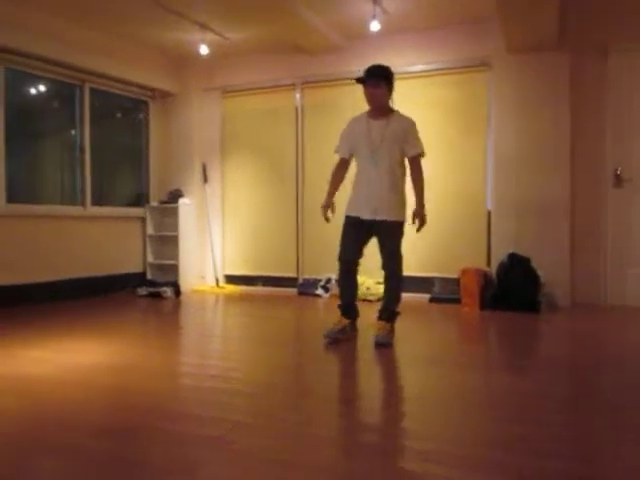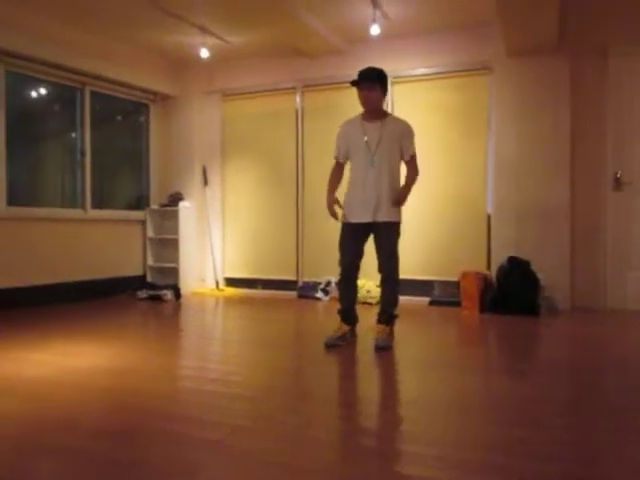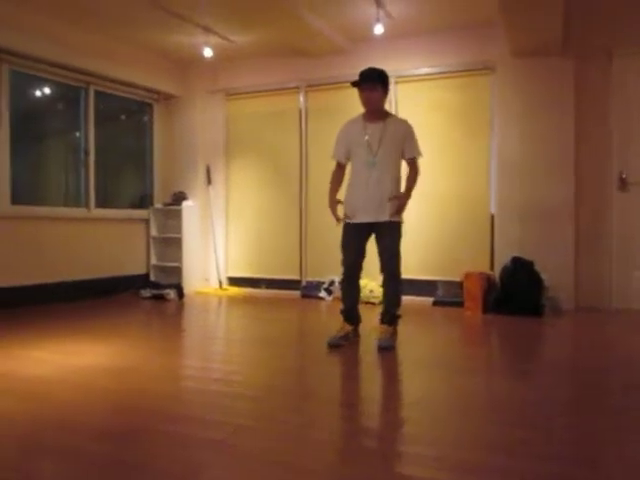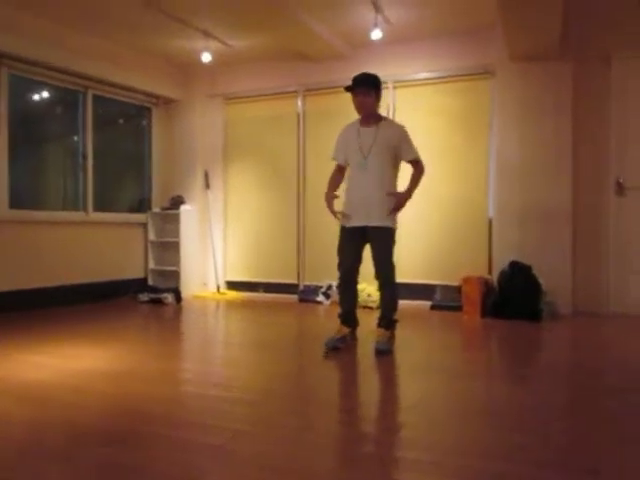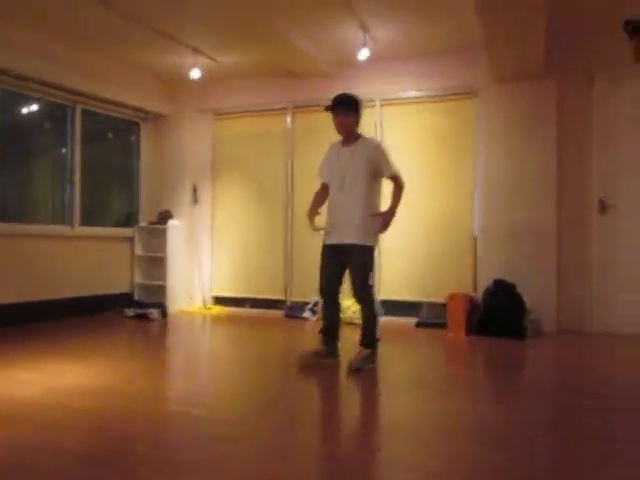
dt=0.2s
person 1, frame 1
left shoulder: (405, 126)
right shoulder: (354, 125)
left elbow: (415, 166)
right elbow: (343, 162)
left wrist: (420, 204)
right wrist: (330, 195)
left hip: (391, 211)
right hip: (358, 209)
left knee: (392, 268)
right knee: (346, 263)
left ankle: (386, 323)
right ankle: (348, 320)
person 1, frame 2
left shoulder: (400, 128)
right shoulder: (348, 128)
left elbow: (412, 165)
right elbow: (339, 165)
left wrist: (406, 188)
right wrist: (330, 195)
left hip: (387, 213)
right hip: (353, 212)
left knee: (388, 270)
right knee: (347, 269)
left ankle: (385, 326)
right ankle: (347, 325)
person 1, frame 3
left shoulder: (401, 128)
right shoulder: (349, 128)
left elbow: (413, 166)
right elbow: (340, 166)
left wrist: (406, 194)
right wrist: (332, 195)
left hip: (388, 214)
right hip: (355, 213)
left knee: (390, 270)
right knee: (350, 269)
left ankle: (388, 326)
right ankle: (350, 325)
person 1, frame 4
left shoulder: (394, 131)
right shoulder: (347, 132)
left elbow: (418, 166)
left wrist: (407, 193)
right wrist: (330, 192)
left hip: (381, 217)
right hip: (351, 216)
left knee: (384, 274)
right knee: (346, 272)
left ankle: (386, 330)
right ankle: (348, 328)
person 1, frame 5
left shoulder: (372, 149)
right shoulder: (332, 151)
left elbow: (397, 182)
left wrist: (390, 212)
right wrist: (313, 208)
left hip: (360, 235)
right hip: (333, 234)
left knee: (362, 291)
right knee: (328, 290)
left ankle: (368, 348)
right ankle: (329, 344)
